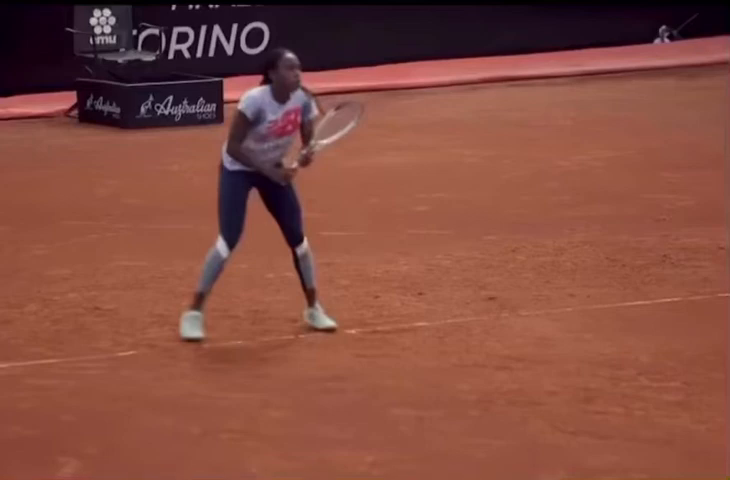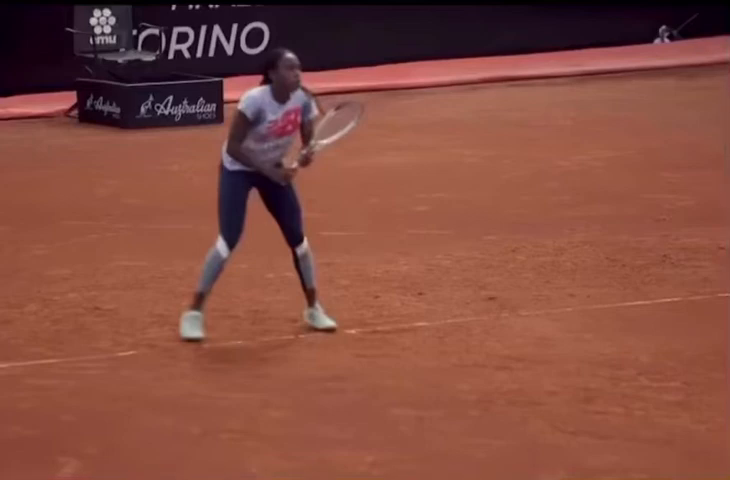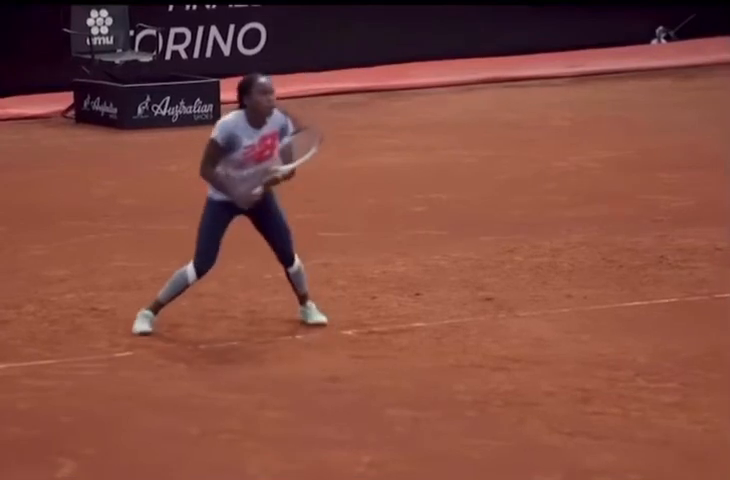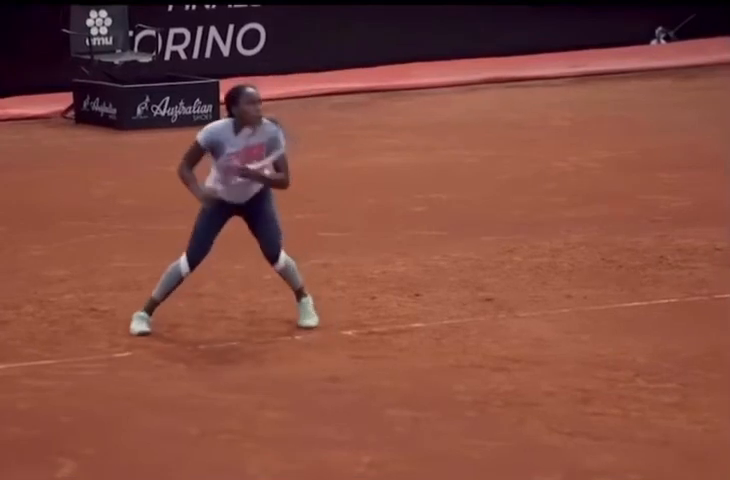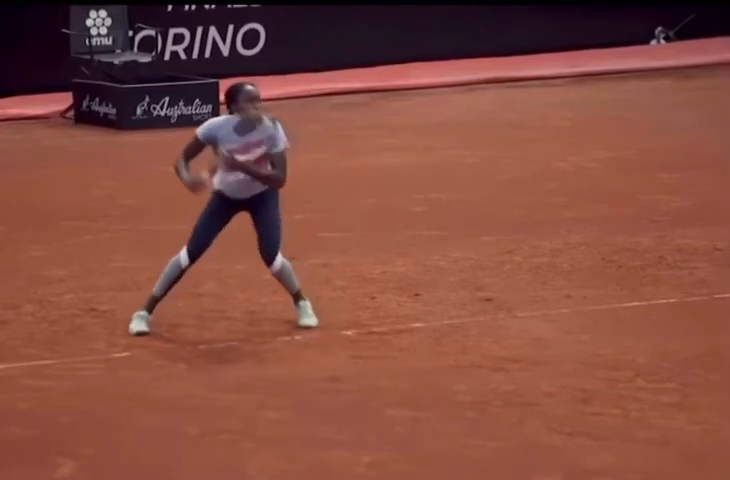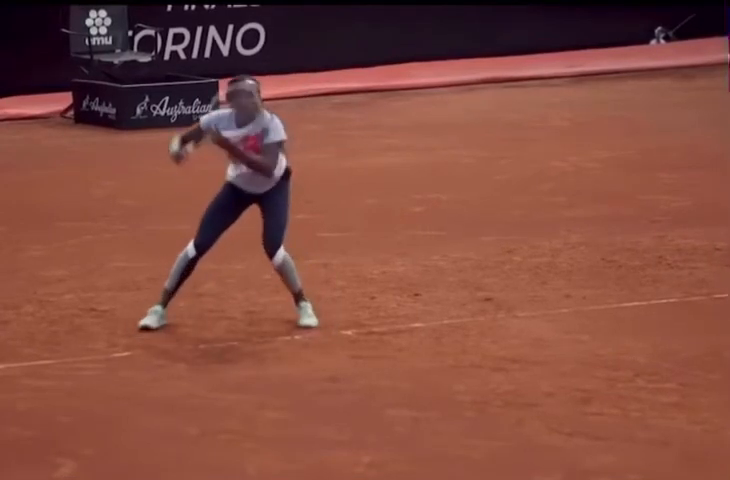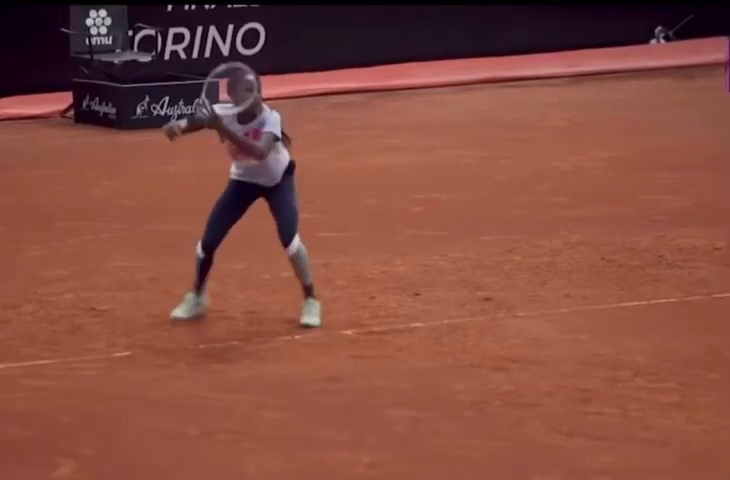
dt=0.7s
person 1, frame 1
left shoulder: (303, 100)
right shoulder: (255, 100)
left elbow: (309, 141)
right elbow: (233, 147)
left wrist: (307, 156)
right wrist: (269, 171)
left hip: (274, 169)
right hip: (239, 170)
left knee: (298, 238)
right knee: (228, 240)
left ankle: (313, 308)
right ankle: (194, 312)
person 1, frame 2
left shoulder: (303, 100)
right shoulder: (254, 100)
left elbow: (309, 141)
right elbow: (233, 147)
left wrist: (307, 156)
right wrist: (268, 171)
left hip: (275, 170)
right hip: (238, 170)
left knee: (297, 239)
right knee: (228, 241)
left ankle: (314, 309)
right ankle: (194, 312)
person 1, frame 3
left shoulder: (281, 122)
right shoulder: (229, 126)
left elbow: (290, 167)
right elbow: (206, 169)
left wrist: (278, 176)
right wrist: (236, 194)
left hip: (260, 194)
right hip: (223, 198)
left knee: (287, 255)
right knee: (201, 265)
left ankle: (306, 305)
right ankle: (149, 312)
person 1, frame 4
left shoulder: (272, 132)
right shoulder: (216, 132)
left elbow: (284, 181)
right elbow: (185, 167)
left wrist: (252, 174)
right wrist: (196, 189)
left hip: (256, 197)
right hip: (219, 199)
left knee: (274, 254)
right knee: (191, 258)
left ankle: (304, 301)
right ankle: (145, 313)
person 1, frame 5
left shoulder: (271, 129)
right shoulder: (216, 128)
left elbow: (280, 179)
right elbow: (182, 159)
left wrist: (242, 166)
right wrist: (187, 178)
left hip: (262, 194)
right hip: (225, 195)
left knee: (270, 255)
right knee: (191, 252)
left ankle: (302, 304)
right ankle: (145, 312)
person 1, frame 6
left shoulder: (270, 123)
right shoulder: (219, 119)
left elbow: (268, 169)
right elbow: (181, 140)
left wrist: (230, 148)
right wrist: (177, 149)
left hip: (273, 187)
right hip: (238, 186)
left knee: (273, 248)
right knee: (198, 245)
left ankle: (303, 304)
right ankle: (160, 308)
person 1, frame 7
left shoulder: (270, 118)
right shoulder: (220, 113)
left elbow: (260, 152)
right elbow: (182, 125)
left wrist: (222, 128)
right wrist: (174, 127)
left hip: (278, 180)
right hip: (243, 181)
left knee: (289, 239)
right knee: (208, 242)
left ankle: (311, 301)
right ankle: (196, 297)
